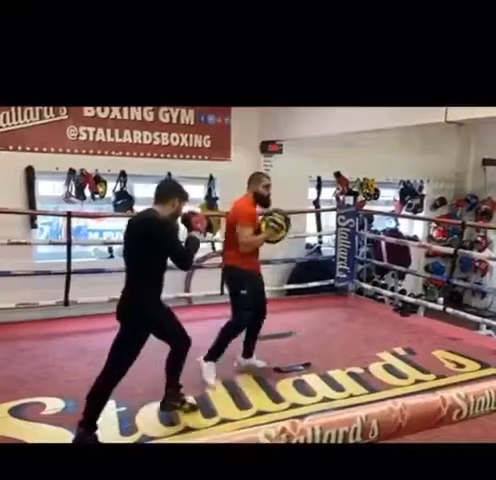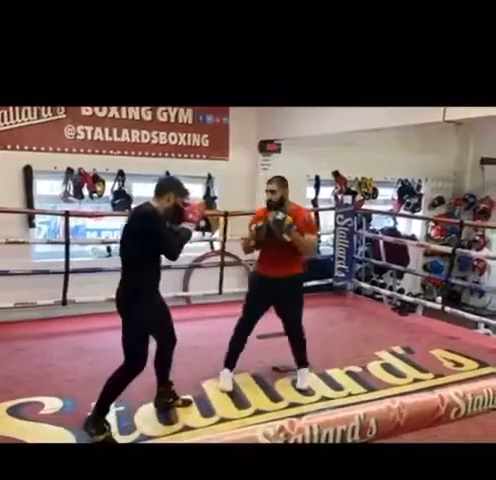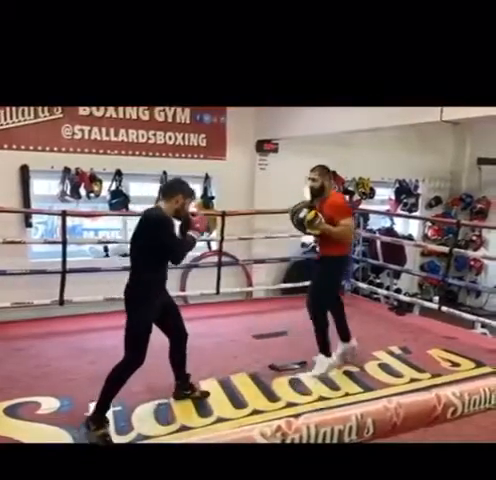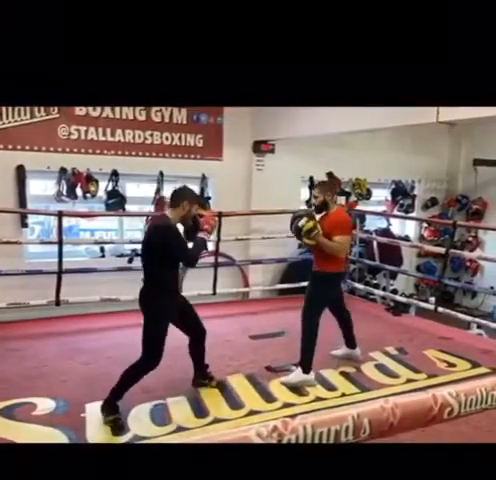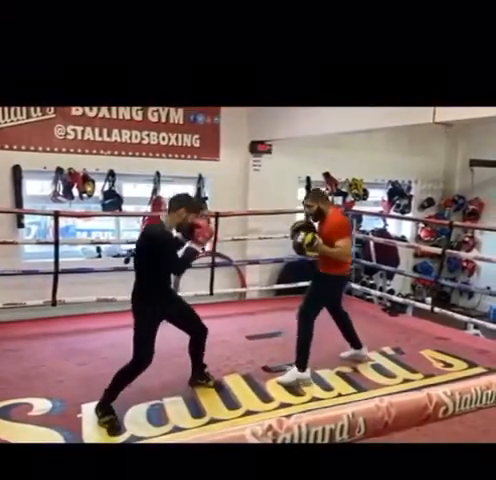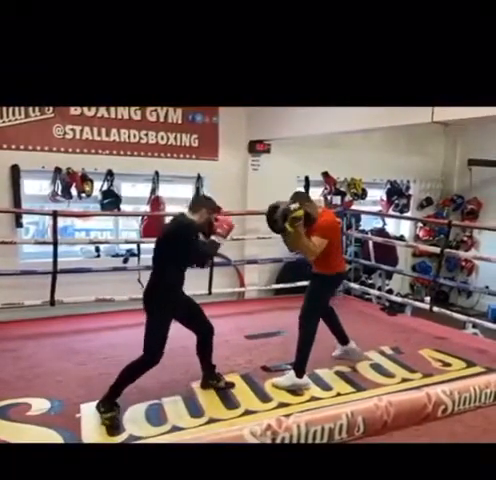
dt=0.7s
person 1, frame 1
left shoulder: (142, 220)
right shoulder: (158, 224)
right elbow: (184, 261)
left wrist: (182, 227)
right wrist: (196, 232)
left hip: (149, 302)
right hip: (138, 306)
left knee: (181, 342)
right knee: (115, 369)
left ankle: (172, 396)
right ankle: (85, 432)
person 1, frame 2
left shoulder: (150, 215)
right shoulder: (147, 215)
left elbow: (165, 243)
right elbow: (172, 251)
left wrist: (181, 222)
right wrist: (189, 223)
left hip: (148, 293)
right hip: (135, 297)
left knee: (167, 340)
right knee: (135, 361)
left ankle: (165, 394)
right ankle: (96, 419)
person 1, frame 3
left shoulder: (158, 217)
right shoulder: (158, 219)
left elbow: (171, 248)
right elbow: (176, 255)
left wrist: (187, 229)
right wrist: (194, 232)
left hip: (156, 291)
right hip: (141, 295)
left knee: (179, 336)
right knee: (134, 357)
left ankle: (183, 386)
right ankle: (97, 417)
person 1, frame 4
left shoulder: (164, 224)
right shoulder: (165, 228)
left elbow: (178, 250)
right elbow: (189, 259)
left wrist: (197, 227)
right wrist: (204, 234)
left hip: (170, 294)
right hip: (156, 299)
left knee: (198, 332)
right knee: (151, 358)
left ankle: (201, 375)
right ankle: (110, 404)
person 1, frame 5
left shoulder: (163, 229)
right shoulder: (155, 234)
left elbow: (175, 245)
right elbow: (177, 268)
left wrist: (191, 234)
right wrist: (197, 244)
left hip: (165, 295)
right hip: (147, 302)
left knee: (199, 331)
right knee: (142, 359)
left ankle: (198, 375)
right ankle: (104, 405)
person 1, frame 6
left shoulder: (182, 225)
right shoulder: (185, 226)
left elbow: (194, 255)
right elbow: (201, 259)
left wrist: (212, 235)
right wrist: (218, 235)
left hip: (173, 293)
right hip: (159, 297)
left knee: (205, 329)
right knee: (152, 355)
left ankle: (210, 376)
right ankle: (108, 401)
person 2, frame 1
left shoulder: (252, 208)
right shoulder: (243, 209)
right elbow: (246, 245)
left wrist: (266, 230)
right wrist: (268, 233)
left hip: (250, 269)
right hip: (237, 270)
left knee: (259, 312)
right knee: (241, 318)
left ankle: (246, 357)
right ankle: (209, 361)
person 2, frame 2
left shoulder: (303, 216)
right shoulder: (261, 215)
left elbow: (310, 251)
right elbow: (246, 248)
left wrist: (292, 234)
right wrist: (254, 239)
left hip: (290, 279)
right hip: (262, 277)
left knee: (294, 326)
right knee: (245, 324)
left ankle: (302, 369)
right ankle: (227, 370)
person 2, frame 3
left shoulder: (337, 201)
right shoulder: (320, 200)
left elbow: (348, 233)
left wrist: (322, 226)
right wrist: (312, 225)
left hip: (334, 259)
right hip: (328, 257)
left knee: (316, 303)
right knee: (332, 299)
left ankle: (325, 356)
right ankle: (346, 342)
person 2, frame 4
left shoulder: (340, 218)
right shoulder: (326, 217)
left elbow: (341, 251)
left wrist: (318, 238)
right wrist: (310, 237)
left hip: (327, 275)
right hip: (325, 272)
left knee: (309, 317)
right knee: (339, 309)
left ankle: (305, 371)
right ankle: (352, 348)
person 2, frame 5
left shoulder: (337, 221)
right shoulder: (324, 220)
left elbow: (345, 255)
left wrist: (319, 247)
right wrist: (311, 245)
left hip: (332, 276)
right hip: (330, 274)
left knee: (305, 315)
right knee: (336, 311)
left ankle: (301, 370)
right ankle: (358, 349)
person 2, frame 6
left shoulder: (325, 222)
right shoulder: (311, 219)
left elbow: (310, 253)
right elbow: (294, 246)
left wrist: (297, 229)
left hip: (328, 275)
right hip: (326, 273)
left knee: (307, 319)
right knee: (322, 308)
left ankle: (298, 376)
right ankle: (347, 346)
